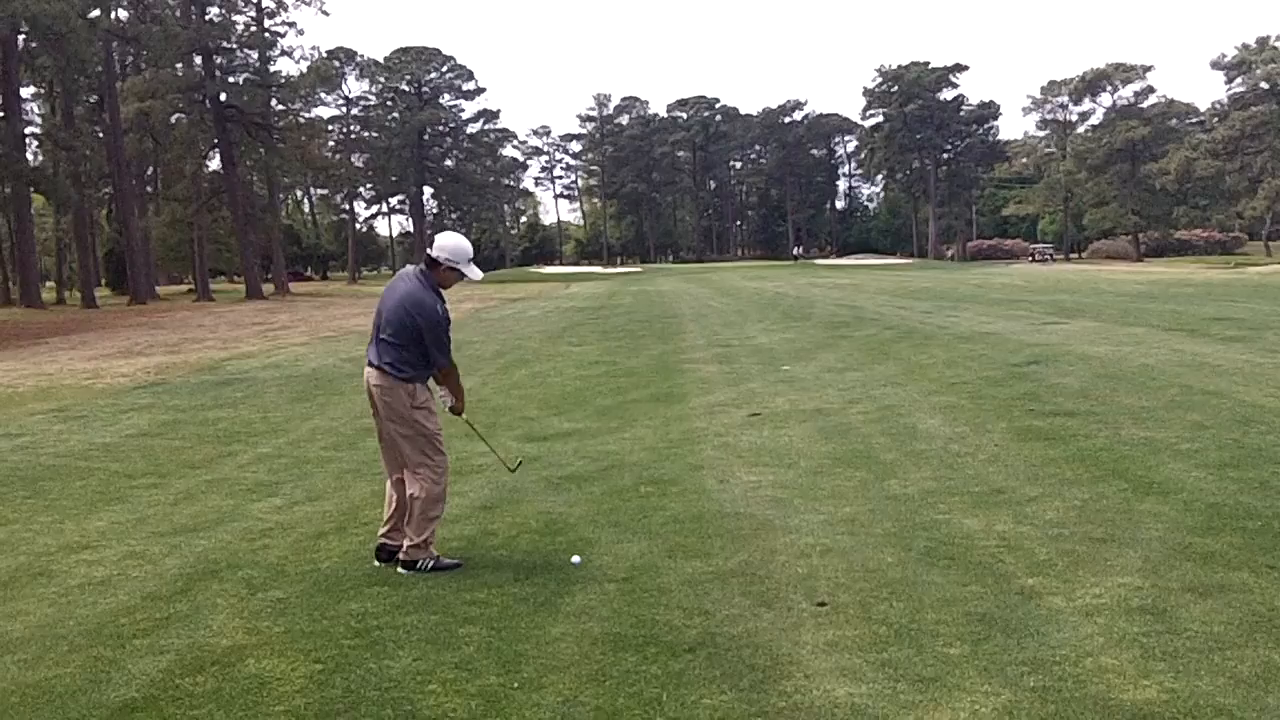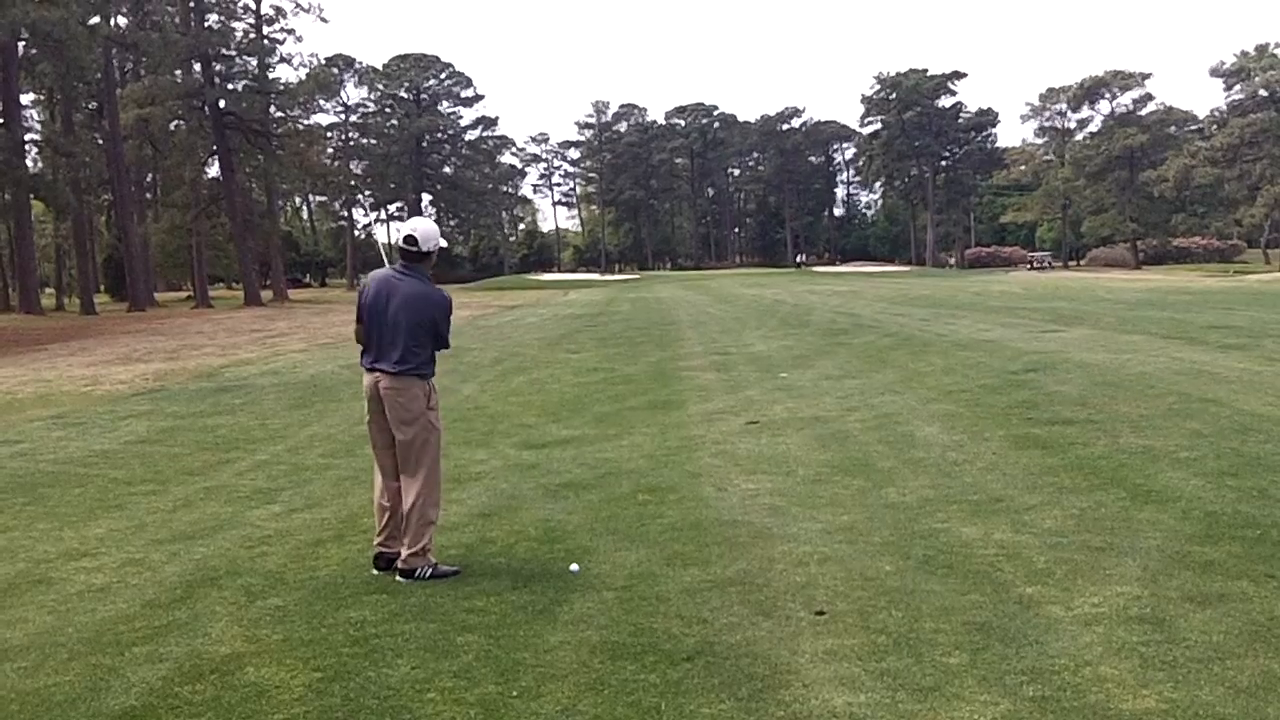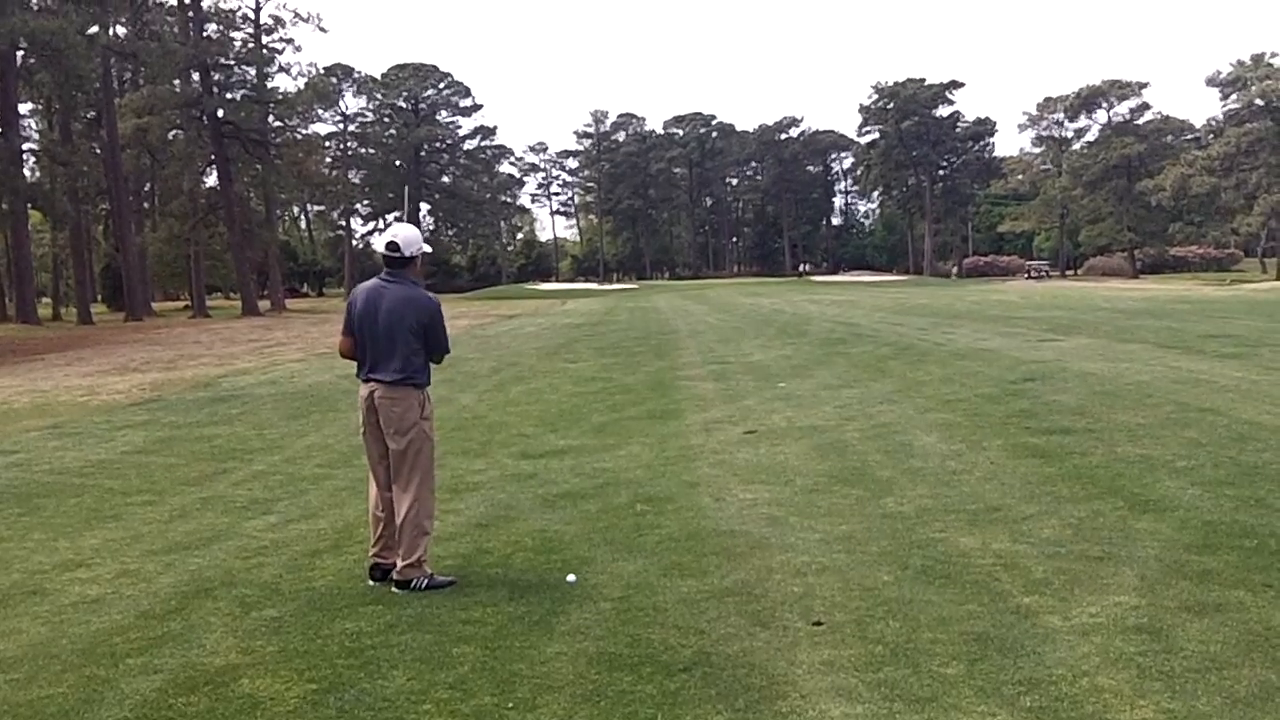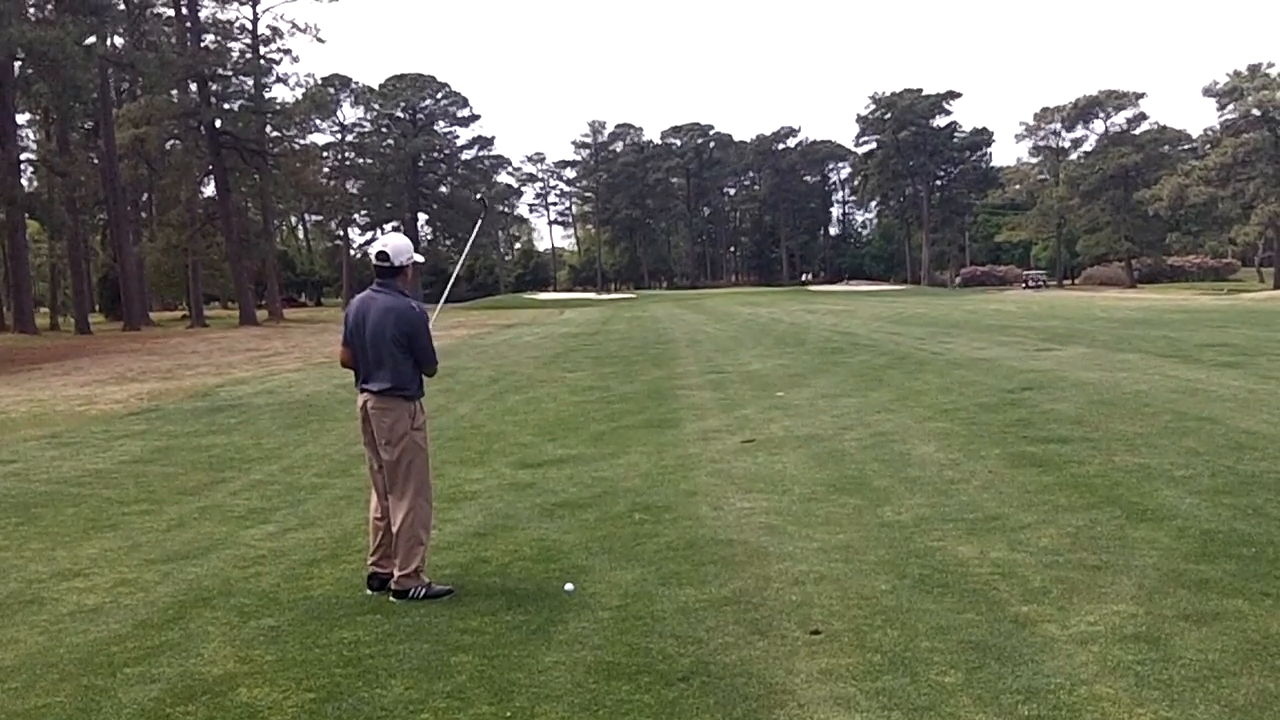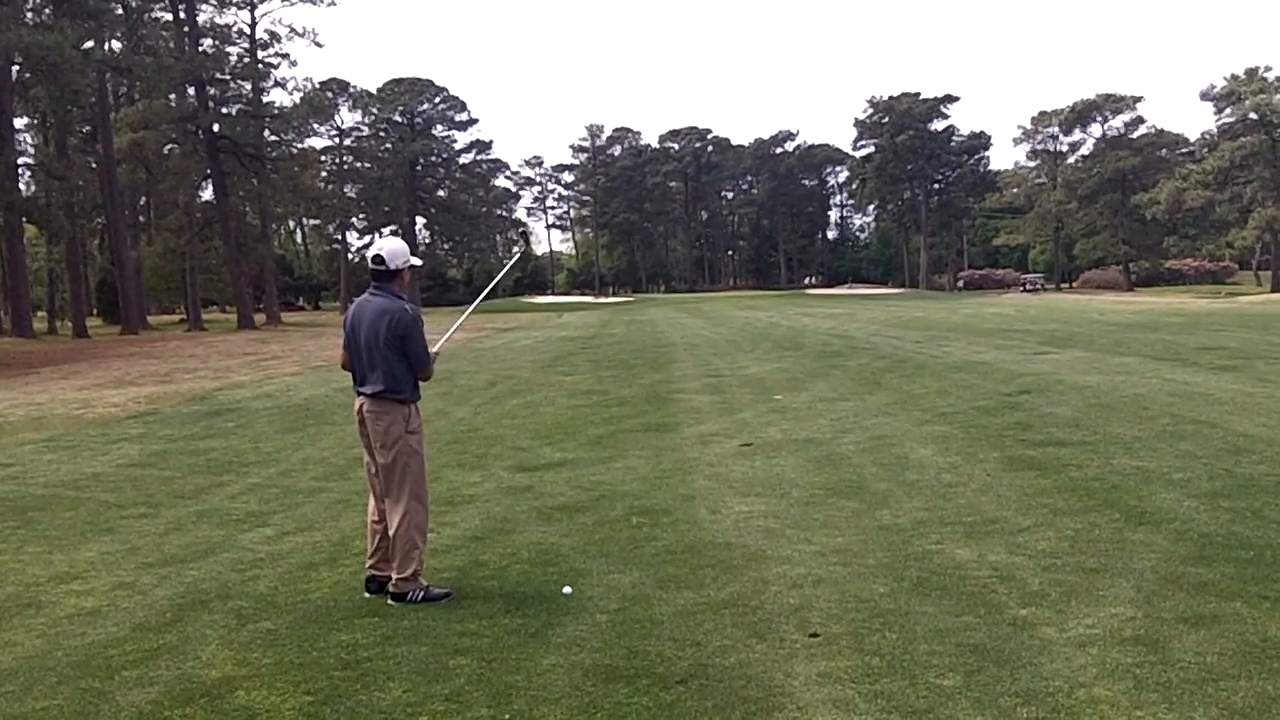
dt=0.4s
person 1, frame 1
left shoulder: (405, 275)
right shoulder: (431, 308)
right elbow: (443, 365)
left wrist: (438, 377)
right wrist: (458, 397)
left hip: (377, 375)
right hip: (401, 387)
left knee: (399, 468)
right knee: (428, 469)
left ankle: (390, 542)
right ankle: (416, 552)
person 1, frame 2
left shoulder: (372, 282)
right shoulder: (437, 299)
left elbow: (360, 335)
left hip: (374, 380)
right hip: (411, 388)
left knee: (387, 471)
right knee: (419, 475)
left ankle: (387, 550)
right ankle: (414, 560)
person 1, frame 3
left shoulder: (360, 294)
right shoulder: (424, 302)
left elbow: (346, 349)
right elbow: (438, 356)
left hip: (370, 392)
right hip: (405, 397)
left knee: (382, 481)
right knee: (413, 484)
left ankle: (382, 561)
right ankle: (410, 570)
person 1, frame 4
left shoulder: (357, 305)
right shoulder: (410, 311)
left elbow: (346, 358)
right elbow: (430, 369)
left hip: (369, 402)
right hip: (399, 408)
left knee: (384, 491)
right knee: (410, 494)
left ankle: (380, 570)
right ankle: (407, 580)
person 1, frame 5
left shoulder: (356, 308)
right shoulder: (404, 313)
left elbow: (347, 361)
right elbow: (424, 372)
right wrist: (429, 359)
left hip: (366, 405)
right hip: (395, 411)
left knee: (382, 495)
right knee: (407, 497)
left ankle: (378, 573)
right ankle: (405, 582)
